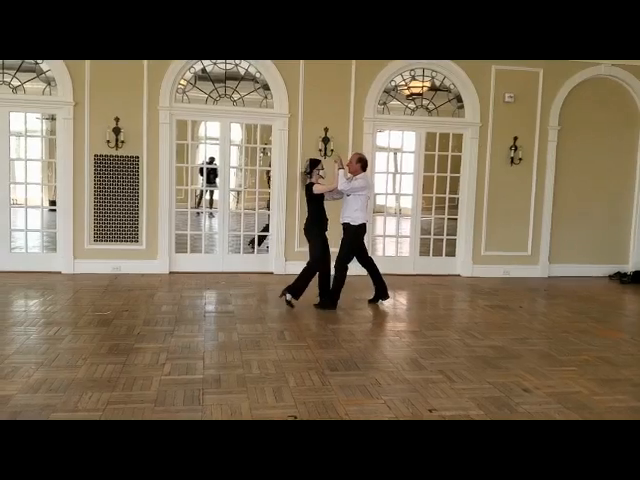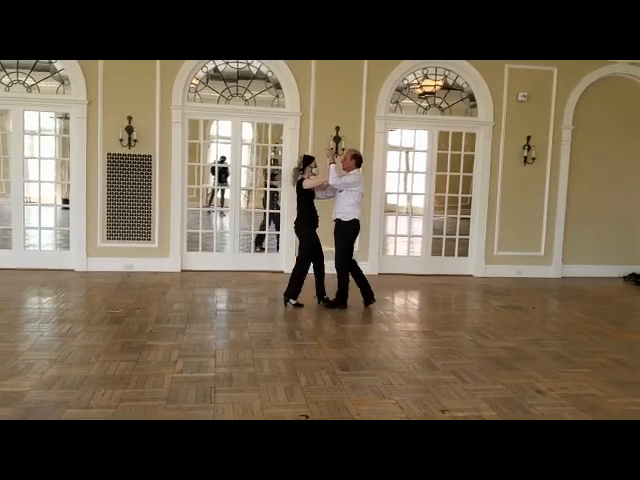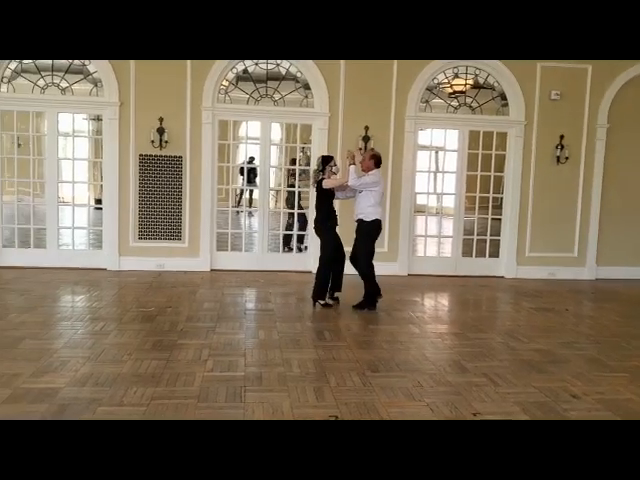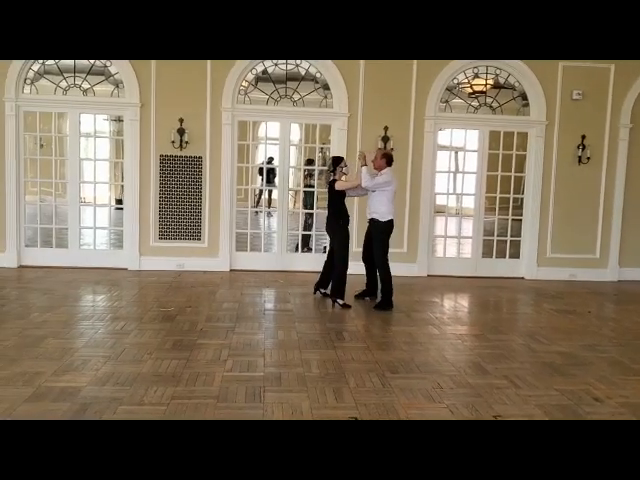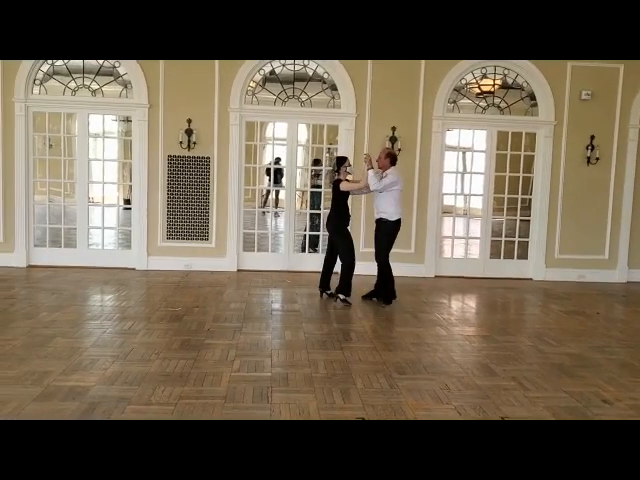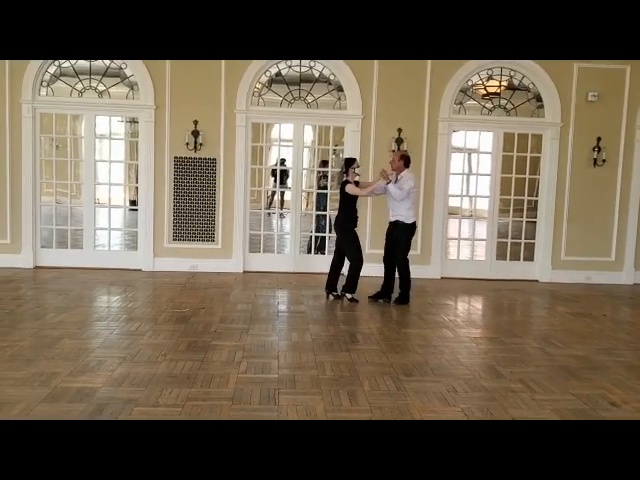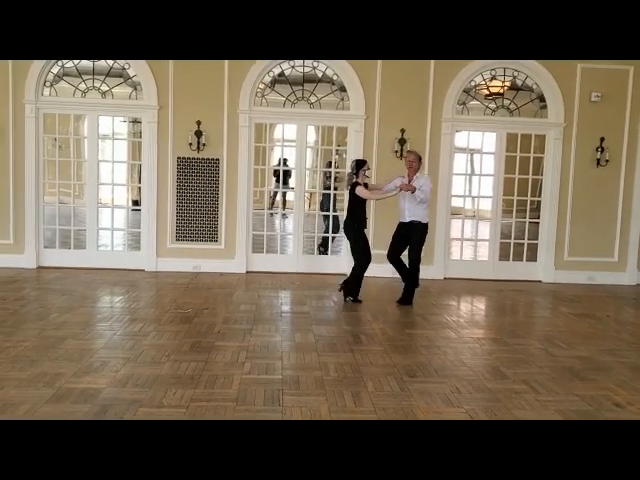
dt=0.3s
person 1, frame 1
left shoulder: (363, 182)
right shoulder: (353, 181)
left elbow: (342, 187)
right elbow: (339, 191)
left wrist: (339, 168)
left hip: (354, 228)
right hip: (352, 227)
left knee: (341, 263)
right knee: (365, 260)
left ankle: (331, 300)
right ankle: (381, 291)
person 1, frame 2
left shoulder: (355, 178)
right shoulder: (347, 178)
left elbow: (333, 182)
right elbow: (331, 189)
left wrist: (332, 162)
left hip: (348, 224)
right hip: (345, 224)
left knee: (341, 262)
right knee: (347, 261)
left ankle: (341, 300)
right ankle: (367, 293)
person 1, frame 3
left shoulder: (374, 178)
right shoulder: (366, 178)
left elbow: (352, 183)
right elbow: (351, 189)
left wrist: (351, 163)
left hip: (370, 224)
right hip: (365, 224)
left knee: (365, 262)
right knee: (355, 258)
left ankle: (370, 301)
right ankle: (373, 291)
person 1, frame 4
left shoulder: (387, 177)
right shoulder: (378, 177)
left elbow: (366, 184)
right elbow: (363, 188)
left wrist: (363, 164)
left hip: (383, 224)
right hip: (375, 222)
left knee: (380, 261)
right knee: (368, 257)
left ankle: (387, 300)
right ankle: (371, 290)
person 1, frame 5
left shoulder: (393, 176)
right shoulder: (380, 176)
left elbow: (375, 187)
right elbow: (367, 187)
left wrist: (370, 168)
left hip: (390, 222)
right hip: (382, 221)
left knee: (382, 256)
right knee: (380, 257)
left ankle: (389, 292)
right ankle: (380, 291)
person 1, frame 6
left shoulder: (409, 179)
right shoulder: (393, 179)
left elbow: (400, 196)
right elbow: (375, 190)
left wrist: (388, 181)
left hip: (406, 225)
right hip: (394, 223)
left knee: (401, 259)
right knee: (388, 258)
left ankle: (404, 295)
right ankle: (386, 291)
person 1, frame 7
left shoulder: (425, 180)
right shoulder: (400, 180)
left elbow: (424, 197)
right elbow: (382, 191)
left wrist: (413, 189)
left hip: (419, 225)
right hip: (403, 224)
left knee: (413, 259)
right knee: (392, 255)
left ankle: (408, 294)
right ankle: (411, 282)
person 2, frame 1
left shoulder: (314, 186)
right shoulder: (312, 187)
left elbow: (332, 193)
right elbow: (334, 187)
right wrist: (339, 168)
left hip: (317, 229)
right hip: (314, 229)
left knee: (324, 262)
right knee: (315, 263)
left ankle: (325, 296)
right ankle: (290, 292)
person 2, frame 2
left shoulder: (309, 183)
right shoulder: (303, 182)
left elbow: (323, 189)
right elbow: (324, 181)
left hip: (308, 226)
right hip: (304, 226)
left knee: (318, 259)
right knee: (303, 261)
left ankle: (321, 294)
right ankle: (290, 296)
person 2, frame 3
left shoulder: (329, 183)
right shoulder: (323, 182)
left elbow: (342, 188)
right elbow: (344, 181)
left hip: (328, 224)
right hip: (324, 225)
left knee: (339, 257)
right knee: (326, 260)
left ankle: (332, 292)
right ankle: (319, 297)
person 2, frame 4
left shoulder: (340, 183)
right shoulder: (335, 183)
left elbow: (355, 185)
right elbow: (356, 183)
left hip: (338, 224)
right hip: (337, 224)
left knee: (333, 258)
right knee: (341, 260)
left ankle: (321, 286)
right ankle: (337, 297)
person 2, frame 5
left shoulder: (345, 182)
right shoulder: (339, 183)
left elbow: (360, 184)
right elbow: (361, 186)
left hip: (335, 224)
right hip: (337, 224)
left knee: (331, 256)
right knee: (348, 258)
left ankle: (324, 288)
right ankle: (342, 293)
person 2, frame 6
left shoulder: (354, 184)
right shoulder: (346, 185)
left elbow: (369, 185)
right elbow: (364, 192)
left wrist: (385, 178)
right wrist: (381, 181)
left hip: (344, 225)
right hip: (345, 226)
left knee: (339, 257)
right knee: (356, 259)
left ankle: (331, 289)
right ankle: (348, 291)
person 2, frame 7
left shoulder: (363, 186)
right shoulder: (356, 186)
right elbow: (374, 197)
right wrist: (394, 192)
left hip: (357, 227)
right hip: (353, 227)
left knee: (365, 258)
right knee: (362, 260)
left ankle: (348, 286)
right ankle: (350, 293)
